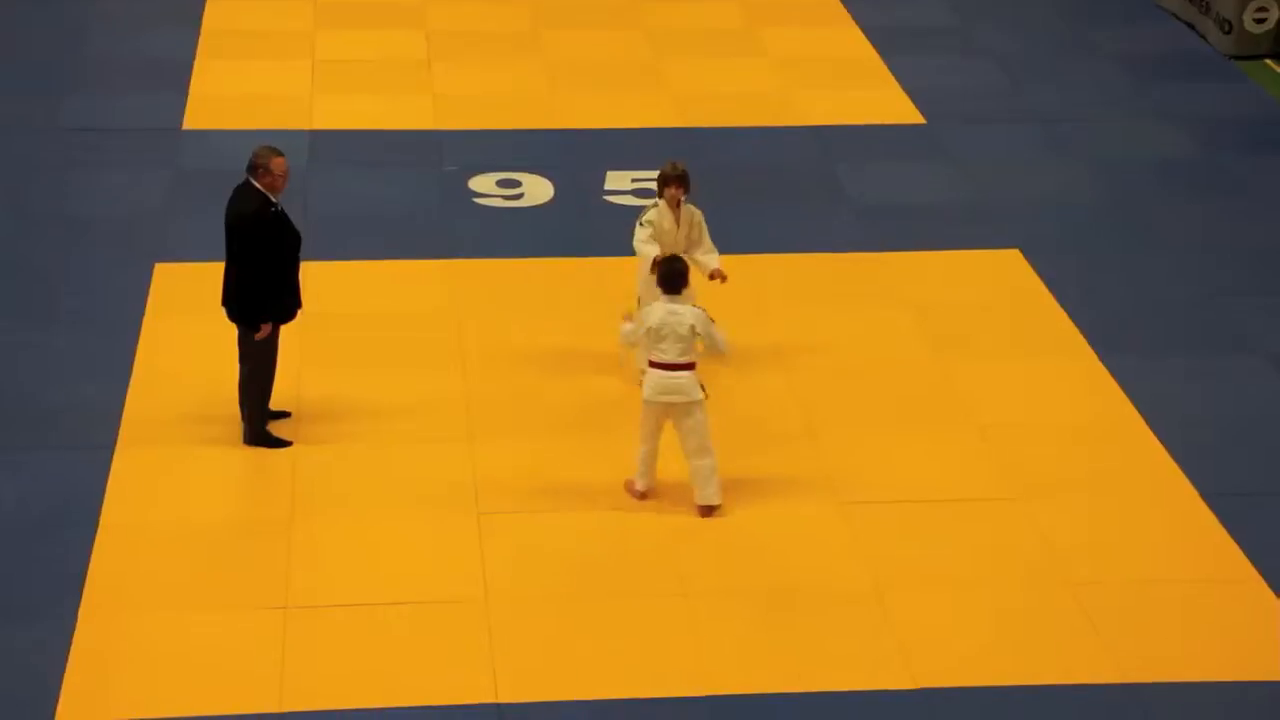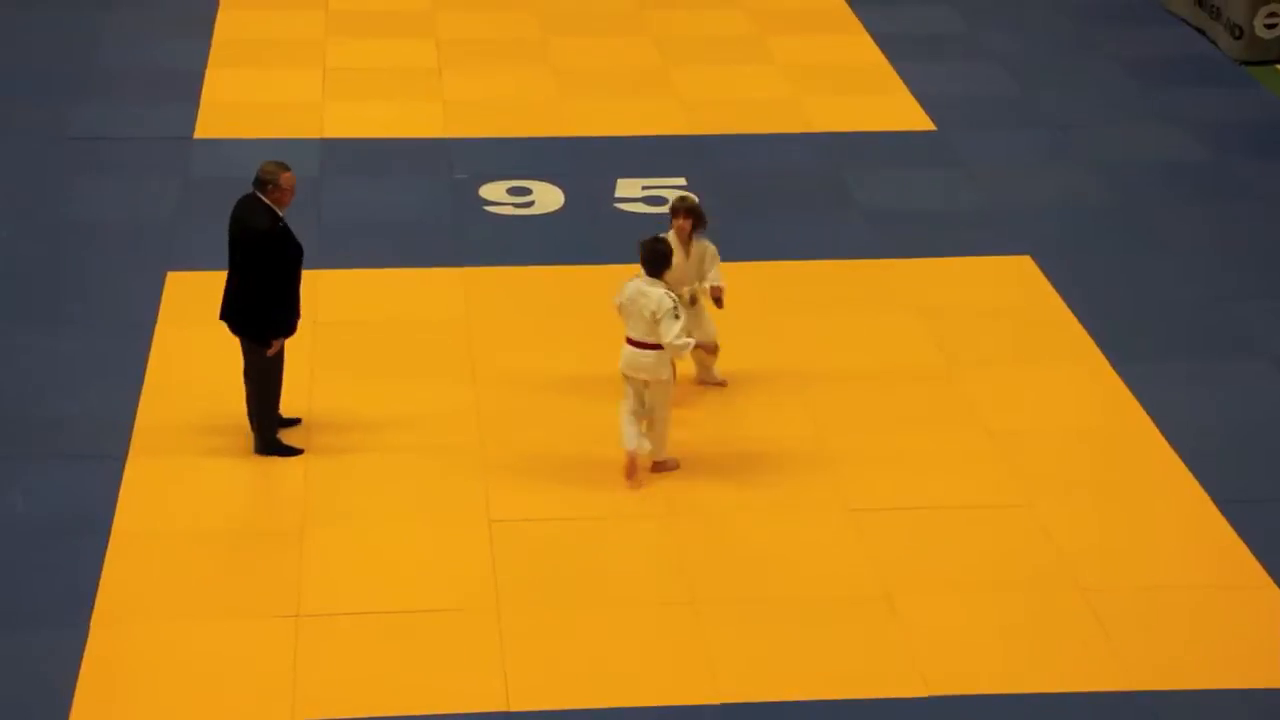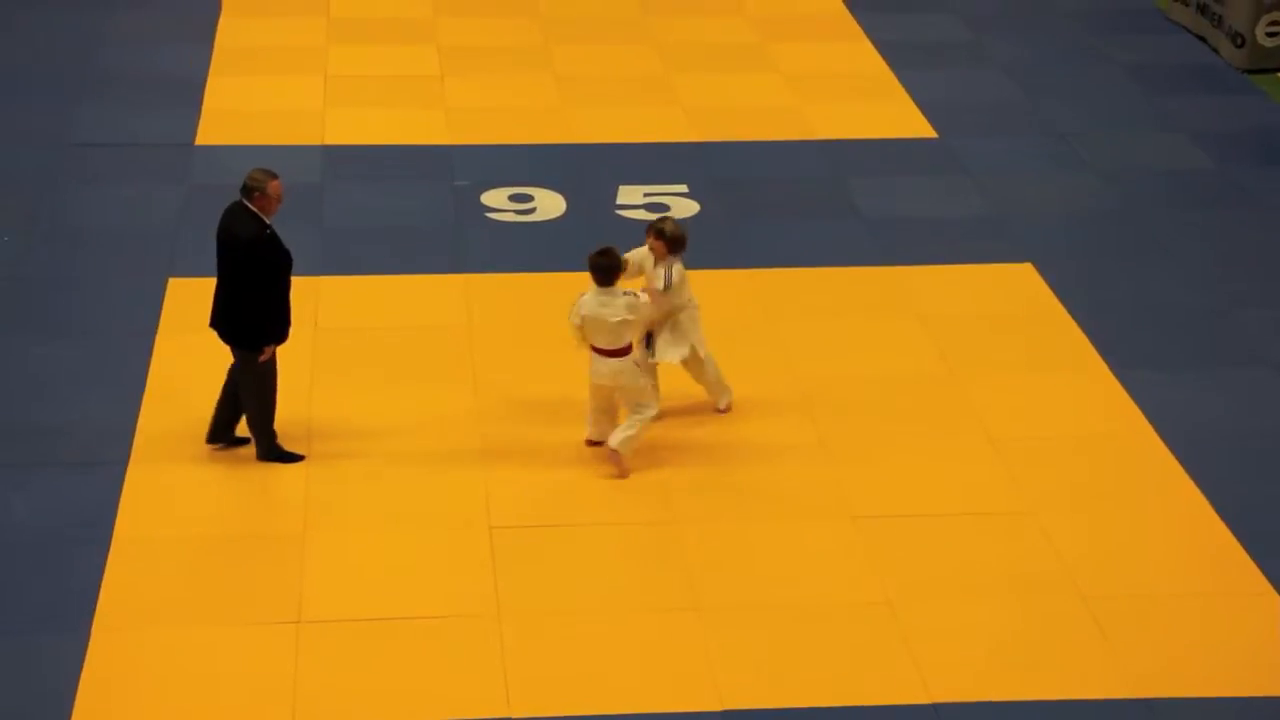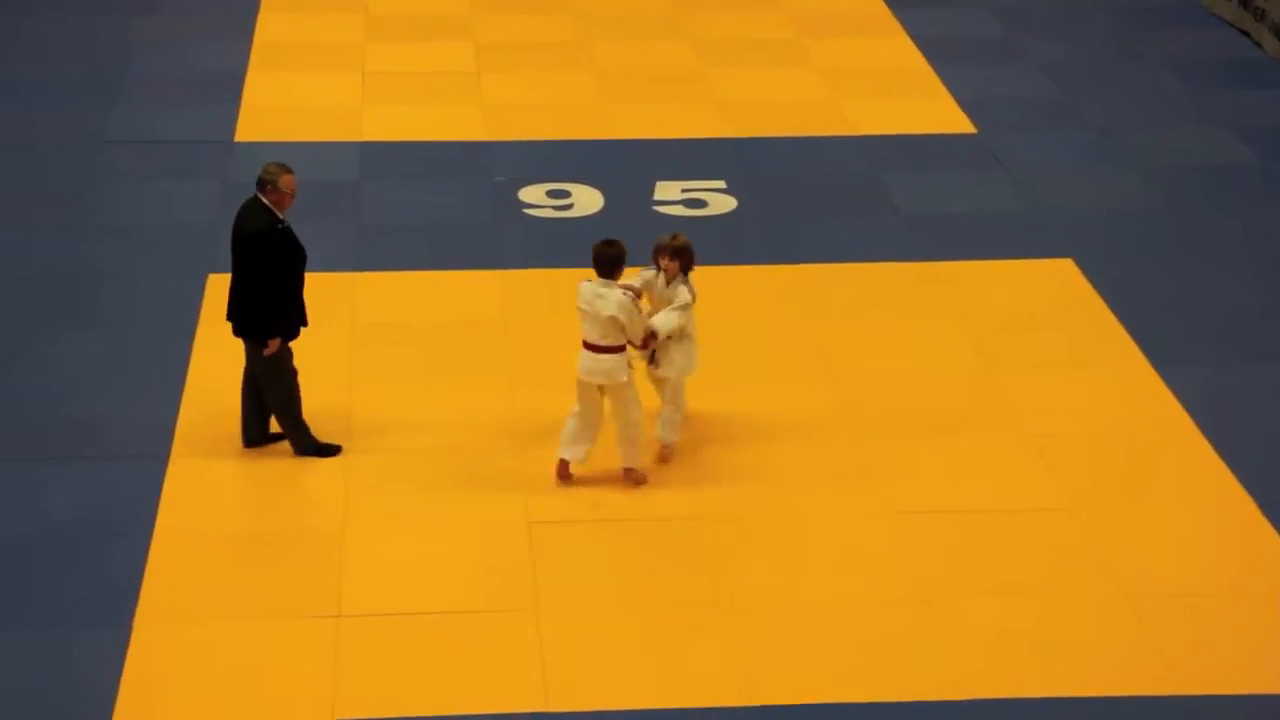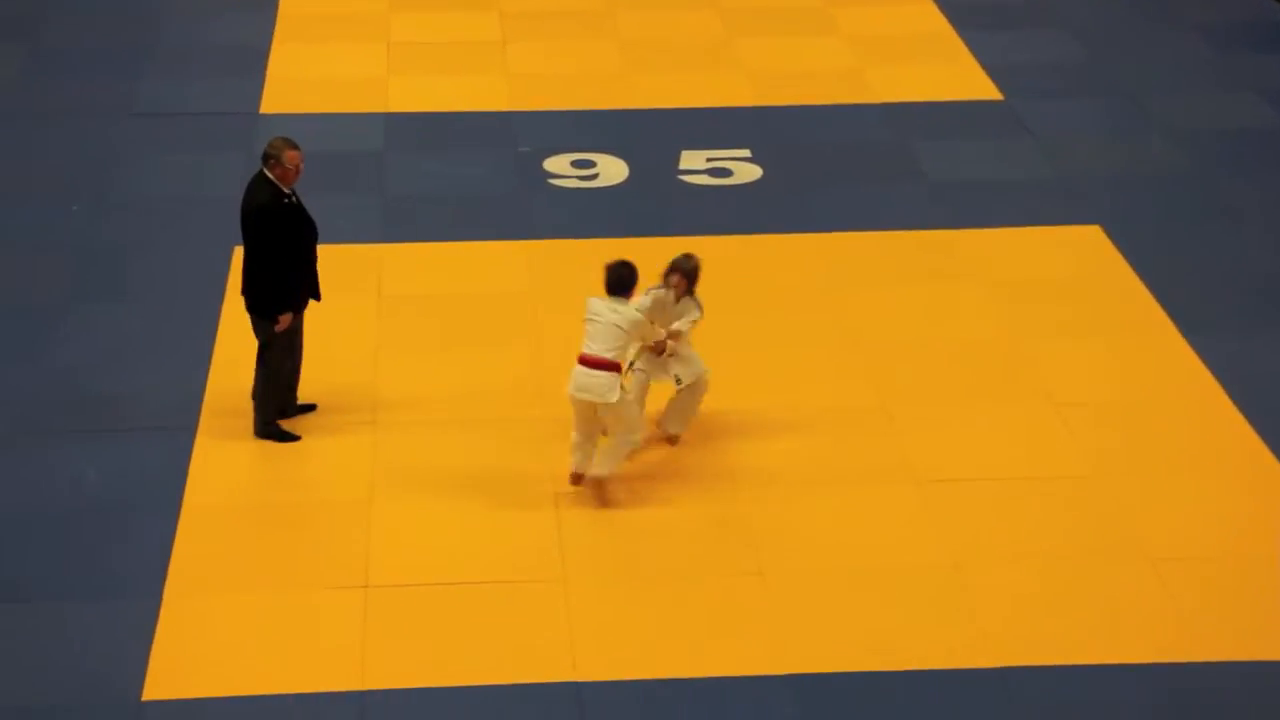
dt=0.4s
person 1, frame 1
left shoulder: (247, 192)
right shoulder: (255, 212)
right elbow: (256, 269)
right wrist: (264, 315)
left hip: (249, 296)
right hip: (256, 301)
left knee: (255, 360)
right knee: (259, 362)
left ankle: (255, 409)
right ankle: (255, 430)
person 1, frame 2
left shoulder: (247, 204)
right shoulder: (266, 229)
right elbow: (267, 286)
right wrist: (275, 331)
left hip: (246, 307)
right hip: (259, 315)
left knee: (258, 370)
right knee: (266, 373)
left ankle: (266, 419)
right ankle: (266, 439)
person 1, frame 3
left shoulder: (235, 212)
right shoulder: (253, 236)
right elbow: (257, 293)
right wrist: (267, 337)
left hip: (235, 315)
right hip: (250, 323)
left knee: (242, 374)
right knee: (260, 383)
left ankle: (220, 431)
right ankle: (267, 446)
person 1, frame 4
left shoulder: (253, 209)
right shoulder: (260, 229)
right elbow: (260, 286)
right wrist: (270, 332)
left hip: (256, 314)
right hip: (262, 319)
left knee: (259, 373)
right knee: (281, 377)
left ankle: (254, 433)
right ankle: (302, 440)
person 1, frame 5
left shoulder: (274, 185)
right shoulder: (263, 203)
right elbow: (268, 261)
right wrist: (281, 306)
left hip: (286, 289)
right hip: (271, 295)
left knee: (290, 350)
right knee: (275, 356)
left ankle: (285, 404)
right ankle: (265, 422)
person 2, frame 1
left shoulder: (648, 314)
right shoulder: (696, 315)
left elbow: (631, 340)
right elbow: (720, 345)
left wrist: (630, 322)
right wrist: (705, 335)
left hip: (655, 381)
right hip: (685, 383)
left knee: (648, 437)
right knee: (699, 444)
left ankle: (641, 485)
right ankle: (707, 499)
person 2, frame 2
left shoulder: (628, 288)
right shoulder: (667, 299)
right elbow: (672, 341)
right wrist: (701, 345)
left hip: (630, 355)
right hip: (656, 361)
left knee: (632, 407)
right knee: (660, 410)
left ankle: (632, 453)
right ankle: (658, 458)
person 2, frame 3
left shoulder: (585, 301)
right shoulder: (630, 300)
left elbow: (577, 327)
right elbow: (644, 314)
left hip: (598, 363)
right hip: (625, 366)
left knee: (601, 402)
right knee: (645, 407)
left ankle: (596, 435)
right ankle: (616, 447)
person 2, frame 4
left shoulder: (583, 289)
right shoulder: (625, 301)
right elbow: (638, 336)
left hip: (588, 361)
right hip: (615, 365)
left knee: (584, 413)
right knee: (629, 416)
left ankle: (565, 461)
right ankle: (630, 468)
person 2, frame 5
left shoulder: (591, 305)
right shoulder: (637, 319)
right elbow: (655, 339)
right wrist: (663, 337)
left hip: (580, 376)
right hip: (605, 382)
left knee: (586, 428)
right knee: (627, 435)
left ankle: (578, 471)
right ankle: (598, 475)
person 3, frame 1
left shoulder: (693, 215)
right shoulder: (652, 212)
left elbow: (702, 246)
right elbow: (641, 241)
left wrist: (713, 267)
right wrist: (656, 258)
right hip: (653, 269)
right ankle: (648, 365)
person 3, frame 2
left shoulder: (704, 248)
left elbow: (712, 275)
left wrist: (715, 289)
left hip: (690, 301)
left knee: (705, 342)
left ankle: (705, 374)
person 3, frame 3
left shoulder: (672, 273)
right shoulder: (647, 253)
left elbow: (660, 306)
right elbow: (629, 262)
right wrist: (621, 263)
left hip: (680, 319)
right hip: (659, 316)
left knee: (696, 362)
right knee: (647, 361)
left ankle: (722, 397)
person 3, frame 4
left shoulder: (685, 292)
right shoulder: (653, 276)
left elbow: (670, 320)
right elbow: (634, 285)
right wrist: (631, 289)
left hip: (678, 338)
right hip: (656, 333)
left knee: (674, 384)
right knee: (656, 376)
left ankle: (667, 440)
right ankle: (669, 405)
person 3, frame 5
left shoulder: (693, 306)
right shoulder: (658, 293)
left elbow: (680, 332)
right elbow: (635, 311)
left wrist: (665, 342)
left hip: (673, 347)
right hip: (649, 344)
left knee: (698, 381)
right knee: (636, 386)
left ankle: (670, 427)
